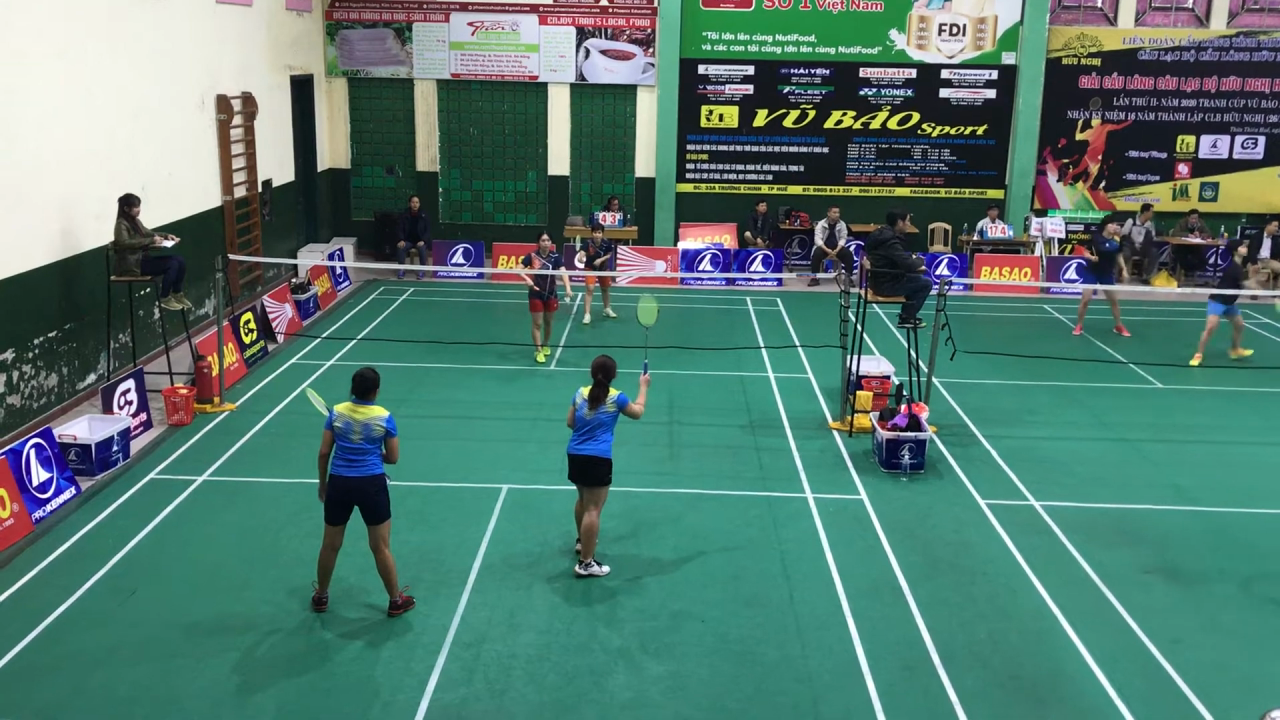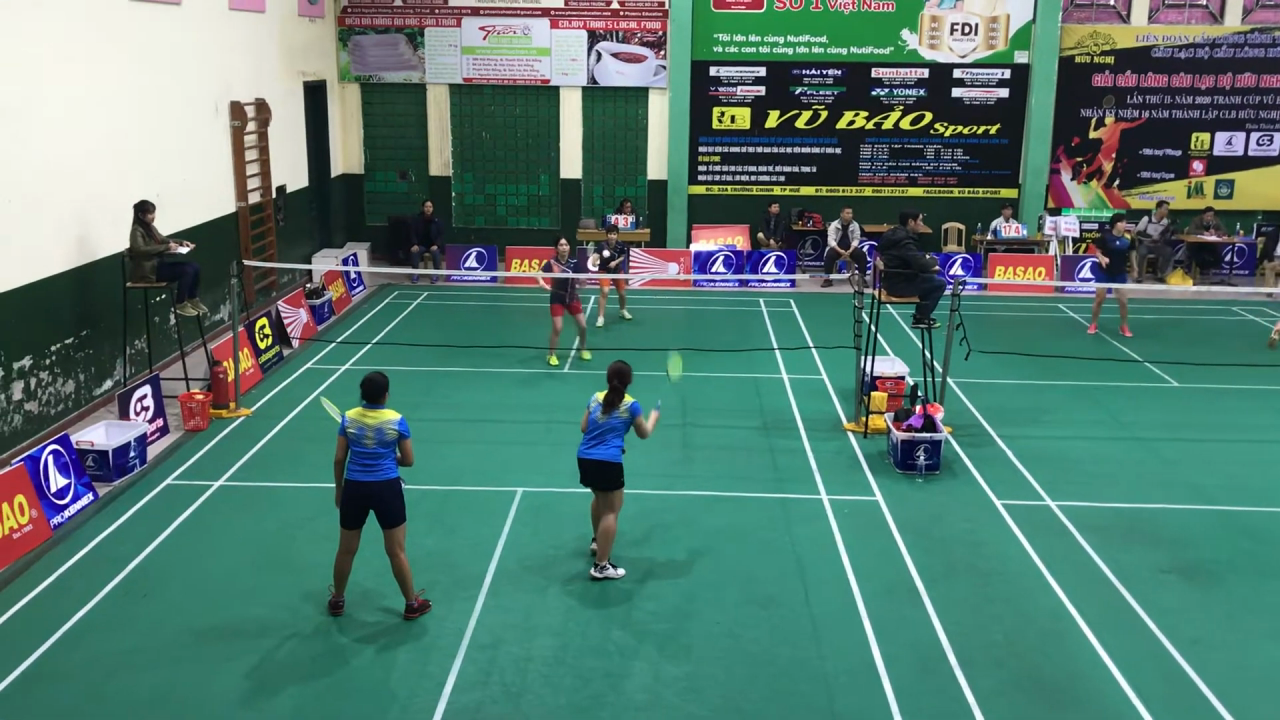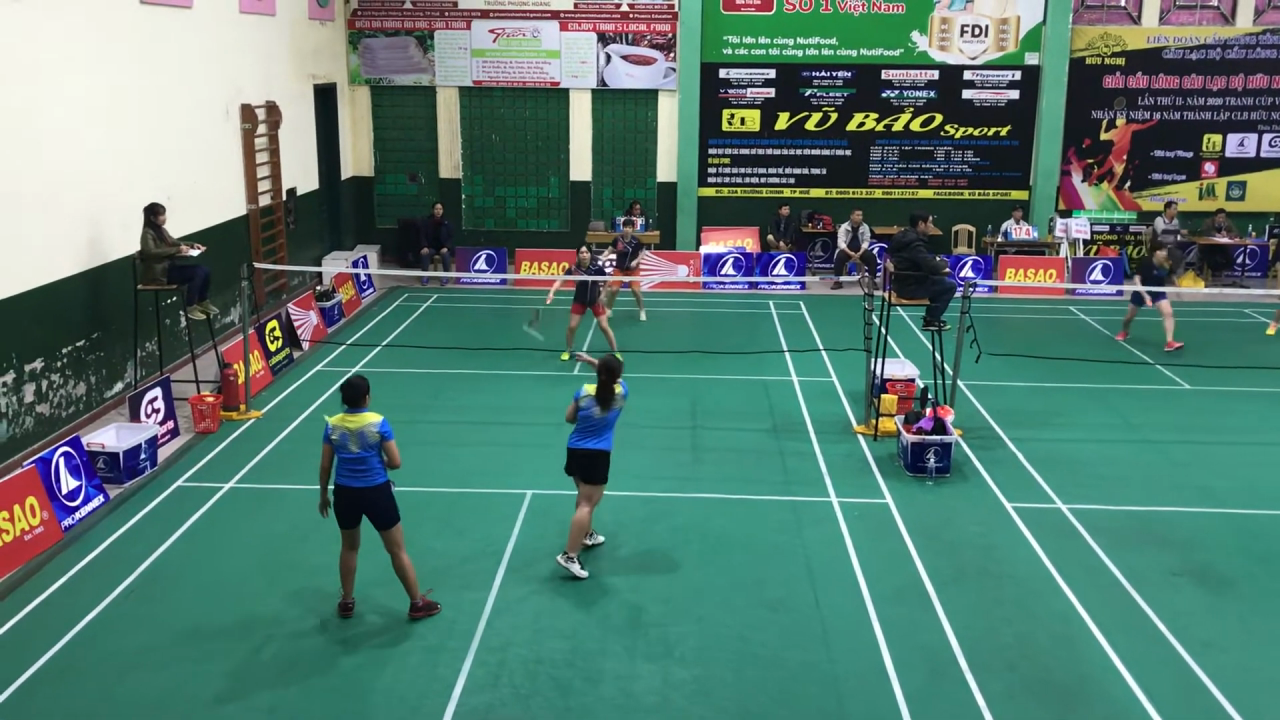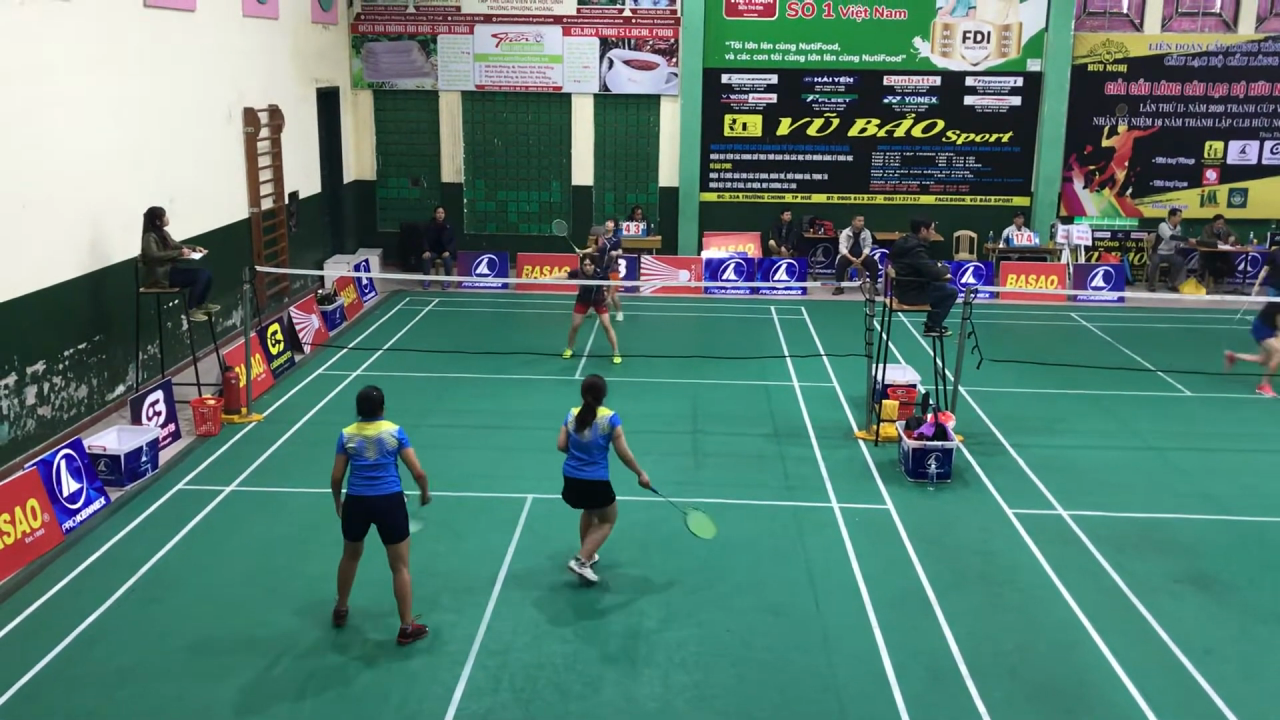
dt=0.7s
person 1, frame 1
left shoulder: (336, 412)
right shoulder: (384, 417)
left elbow: (323, 453)
right elbow: (393, 458)
left wrist: (322, 483)
left hip: (339, 484)
right hip: (371, 485)
left knee: (330, 546)
right knee: (381, 548)
left ankle: (320, 596)
right ankle: (395, 601)
person 1, frame 2
left shoulder: (348, 418)
right shoulder: (396, 421)
left elbow: (339, 459)
right elbow: (408, 460)
left wrist: (338, 489)
left hip: (354, 488)
right hip: (387, 488)
left knee: (346, 550)
right knee: (396, 551)
left ankle: (337, 600)
right ankle: (412, 604)
person 1, frame 3
left shoulder: (332, 425)
right shoulder: (378, 423)
left elbow: (325, 466)
right elbow: (395, 463)
left wrist: (323, 495)
left hip: (345, 493)
right hip: (376, 492)
left knee: (349, 547)
right knee: (397, 550)
left ankle: (347, 601)
right ankle: (417, 603)
person 1, frame 4
left shoulder: (347, 435)
right shoulder: (395, 432)
left elbow: (337, 476)
right elbow: (417, 472)
left wrist: (337, 501)
right wrist: (425, 493)
left hip: (356, 502)
right hip: (389, 502)
left knee: (350, 556)
right knee: (400, 567)
left ankle: (341, 609)
right ankle: (407, 627)
person 2, frame 1
left shoulder: (580, 393)
right shoulder: (616, 398)
left elbow: (570, 422)
right elbow: (638, 412)
right wrist: (643, 387)
left hip: (574, 455)
right hip: (597, 459)
left knee: (583, 500)
right knee: (593, 510)
left ankle: (581, 541)
right ankle: (585, 563)
person 2, frame 2
left shoulder: (595, 398)
right shoulder: (631, 405)
right elbow: (644, 433)
right wrist: (654, 416)
left hip: (584, 458)
right hip: (607, 463)
left knee: (599, 499)
right knee: (610, 513)
left ankle: (597, 541)
right ankle: (601, 566)
person 2, frame 3
left shoulder: (584, 391)
right shoulder: (621, 392)
left elbow: (569, 418)
right elbow: (615, 379)
right wrist: (592, 360)
left hip: (574, 450)
right hip: (597, 454)
left knee: (584, 496)
right knee: (587, 505)
left ankle: (587, 534)
right ankle: (569, 556)
person 2, frame 4
left shoulder: (572, 415)
right shoulder: (610, 418)
left elbow: (561, 445)
right elbow: (622, 452)
right wrist: (641, 474)
left hip: (571, 477)
right hip: (595, 480)
left knee: (588, 513)
right knee: (607, 520)
left ankle: (586, 555)
right ankle: (581, 560)
